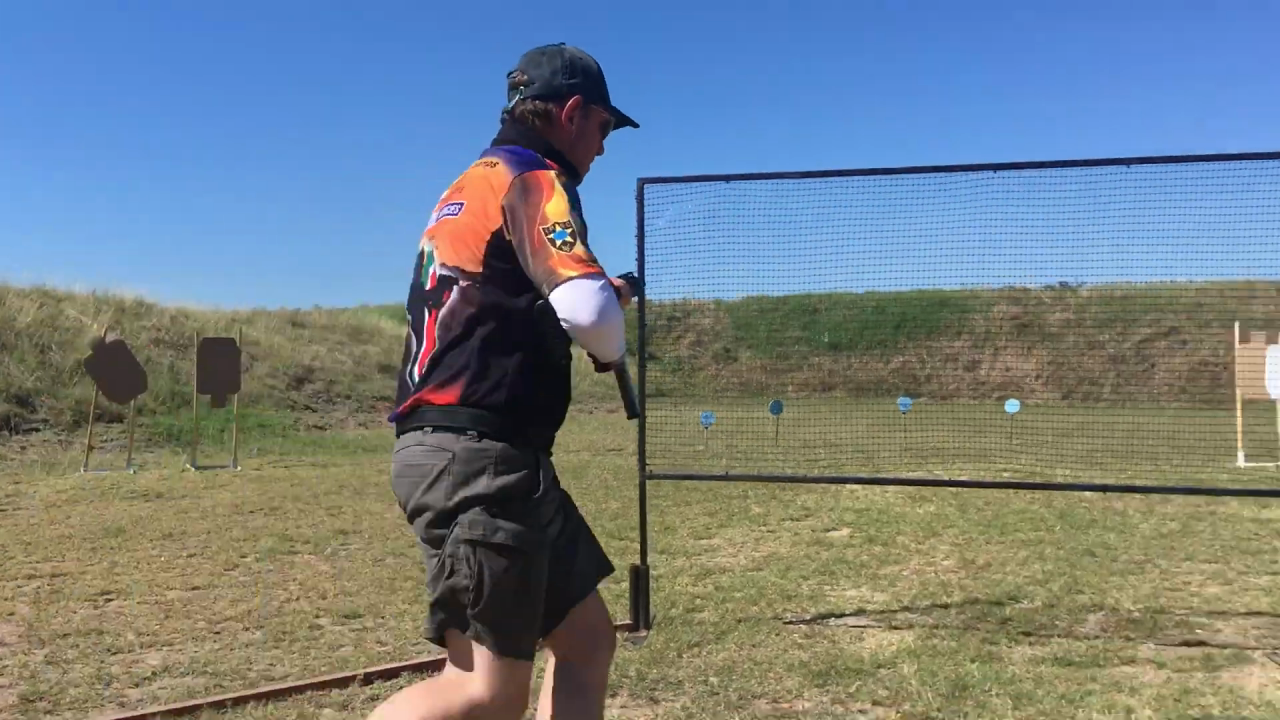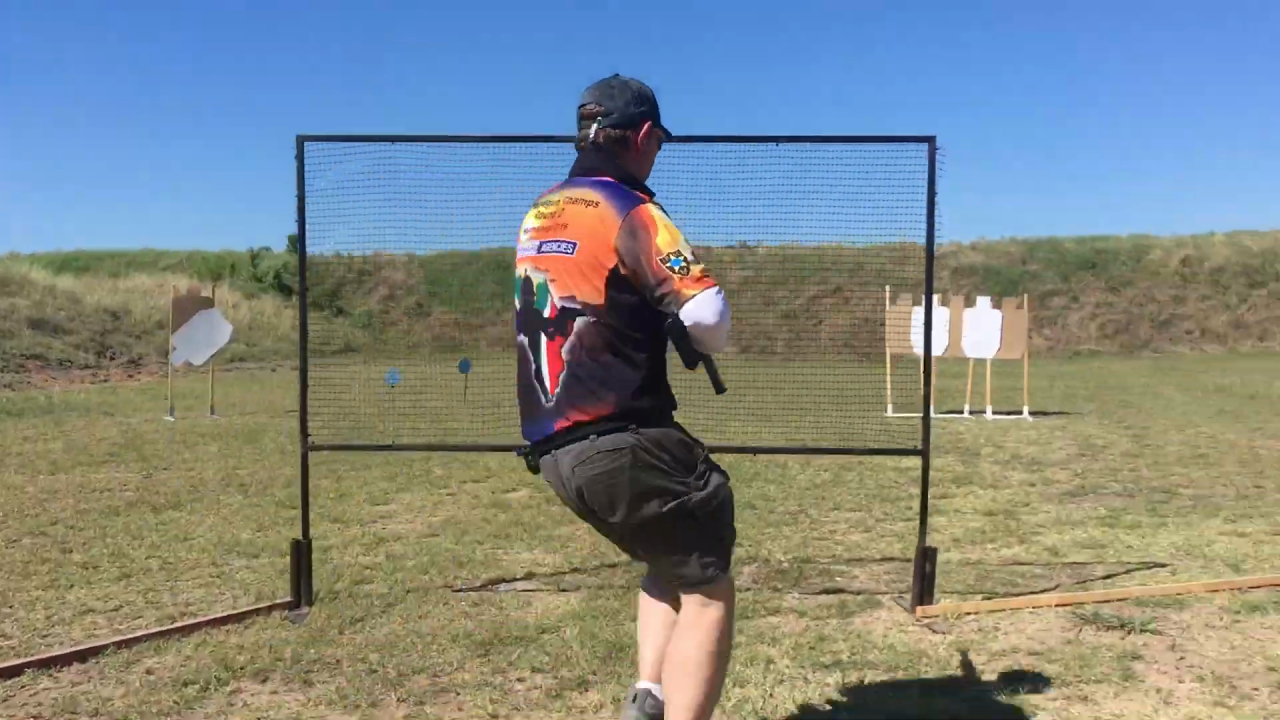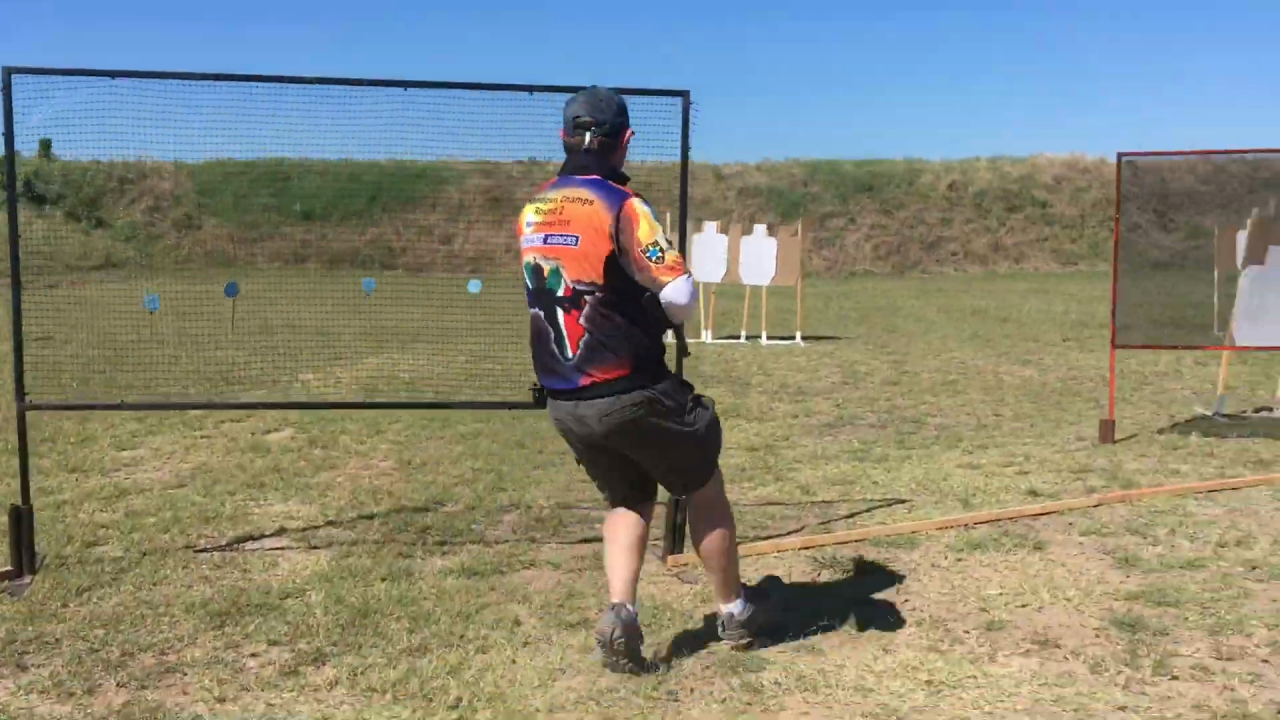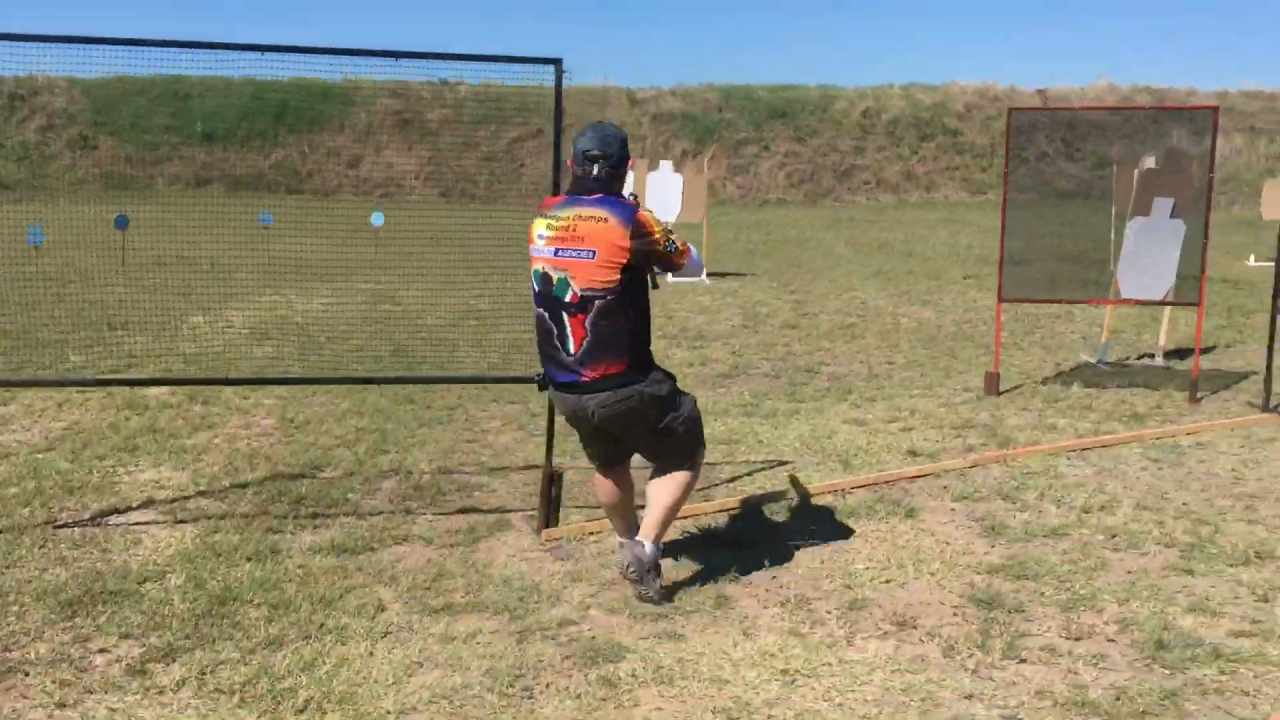
dt=0.3s
person 1, frame 1
left shoulder: (479, 183)
right shoulder: (531, 181)
right elbow: (584, 309)
left wrist: (603, 294)
right wrist: (609, 345)
left hip: (468, 456)
right hip: (478, 459)
left knee: (588, 635)
person 1, frame 2
left shoulder: (540, 217)
right shoulder: (630, 211)
right elbow: (708, 312)
left wrist: (658, 318)
right wrist: (708, 343)
left hip: (556, 450)
right hip: (625, 443)
left knee: (668, 571)
right knee: (706, 593)
person 1, frame 3
left shoulder: (532, 211)
right shoulder: (623, 207)
right elbow: (679, 294)
right wrist: (669, 315)
left hip: (567, 405)
right hip: (632, 395)
left knee: (626, 502)
right knee: (702, 489)
left ankle: (620, 613)
right ankle: (733, 610)
person 1, frame 4
left shoulder: (542, 220)
right shoulder: (632, 219)
right elbow: (690, 263)
right wrist: (656, 242)
left hip: (563, 387)
right hip: (623, 386)
left knee: (607, 456)
right knee: (683, 459)
left ankle: (627, 540)
right ankle: (643, 547)
